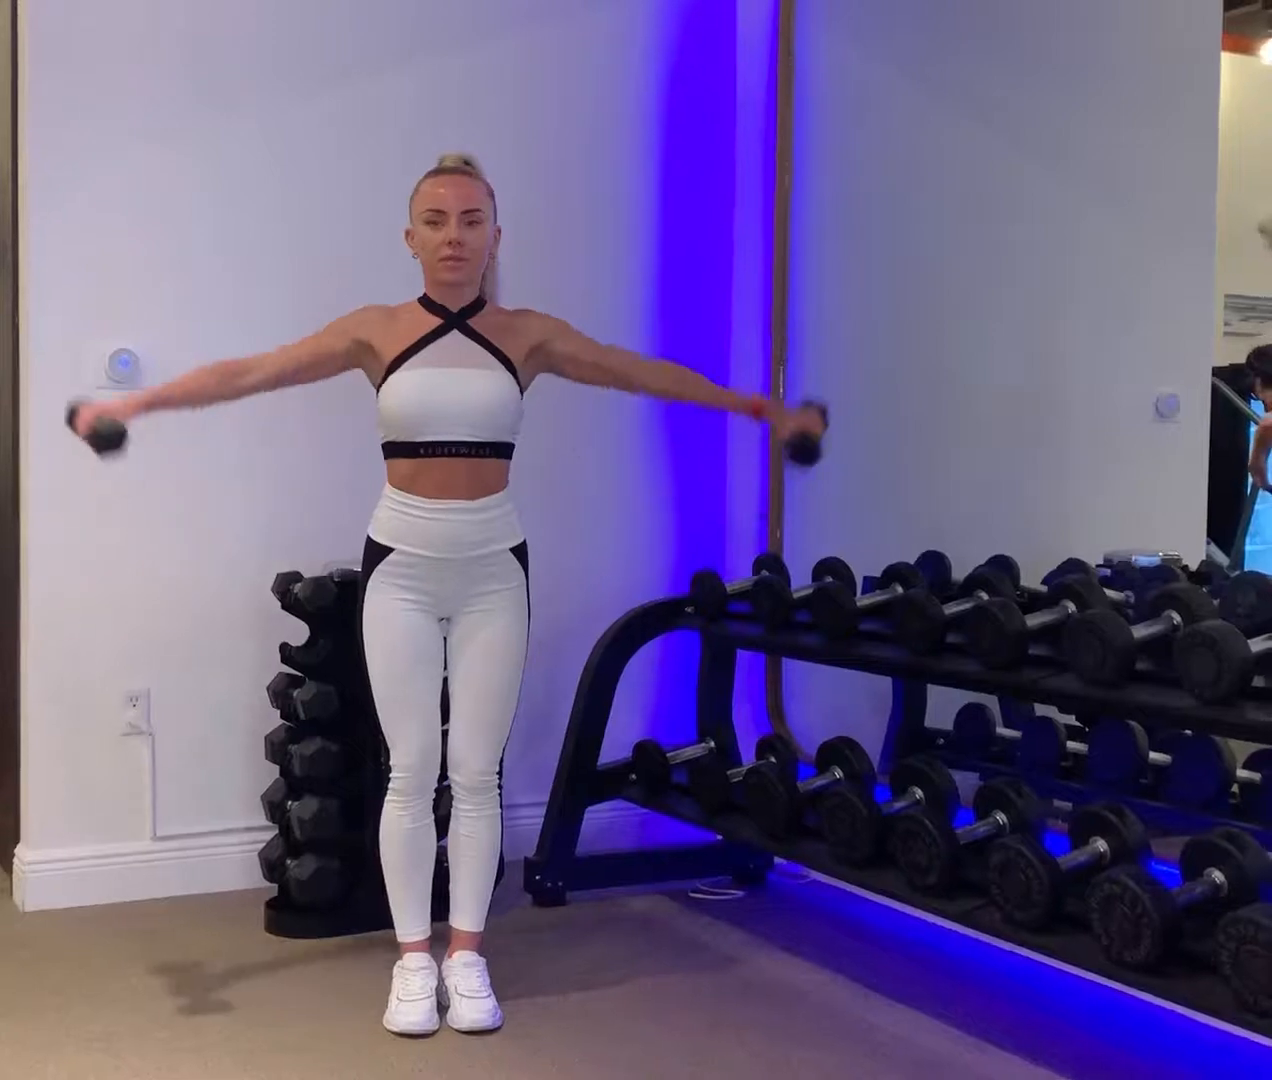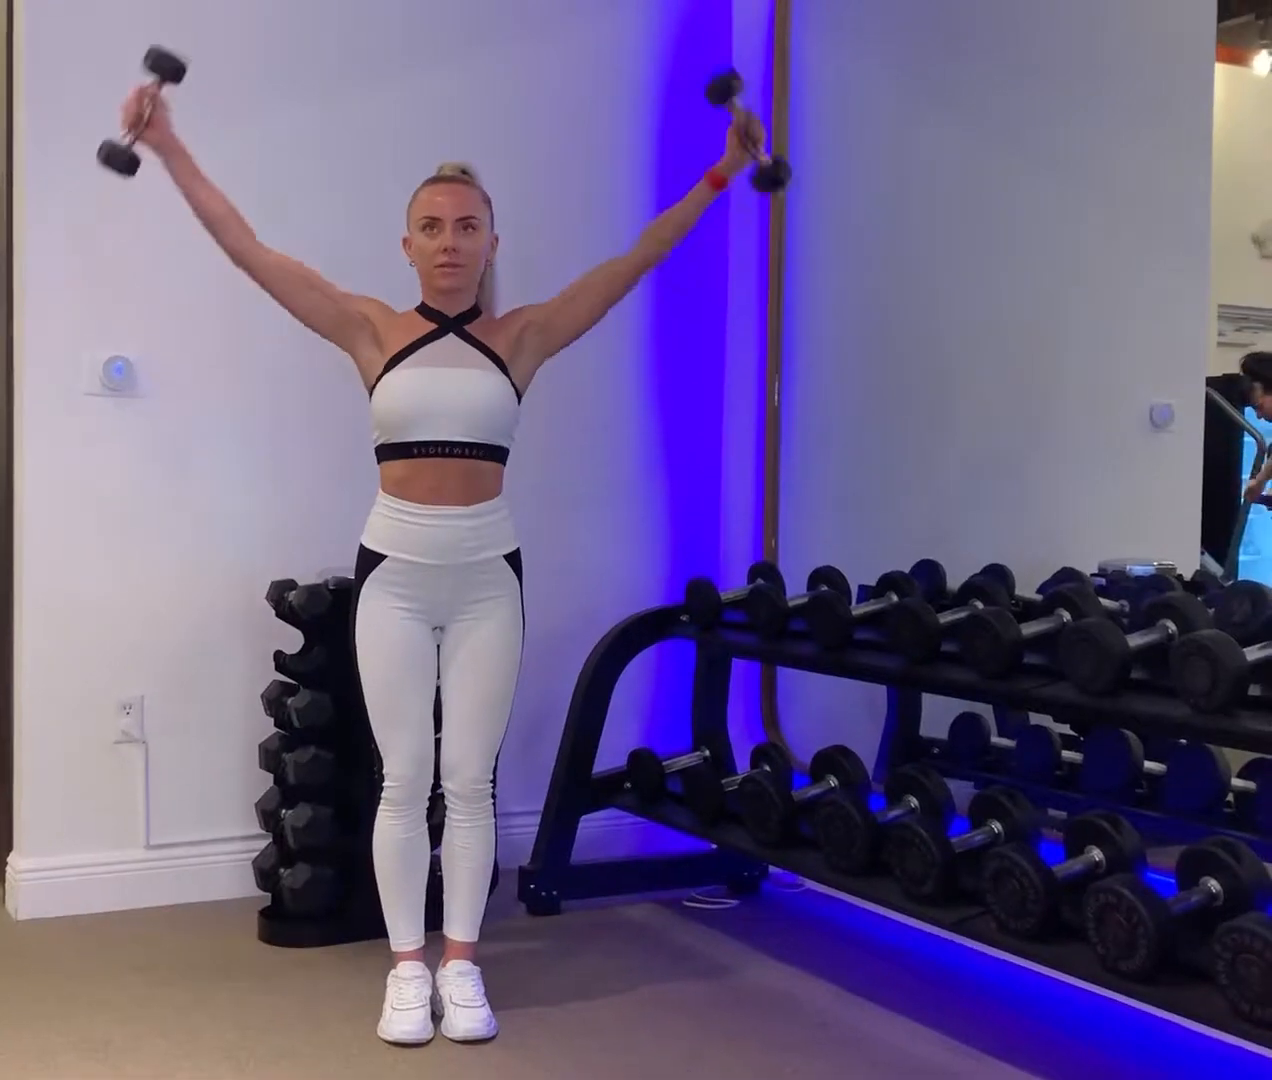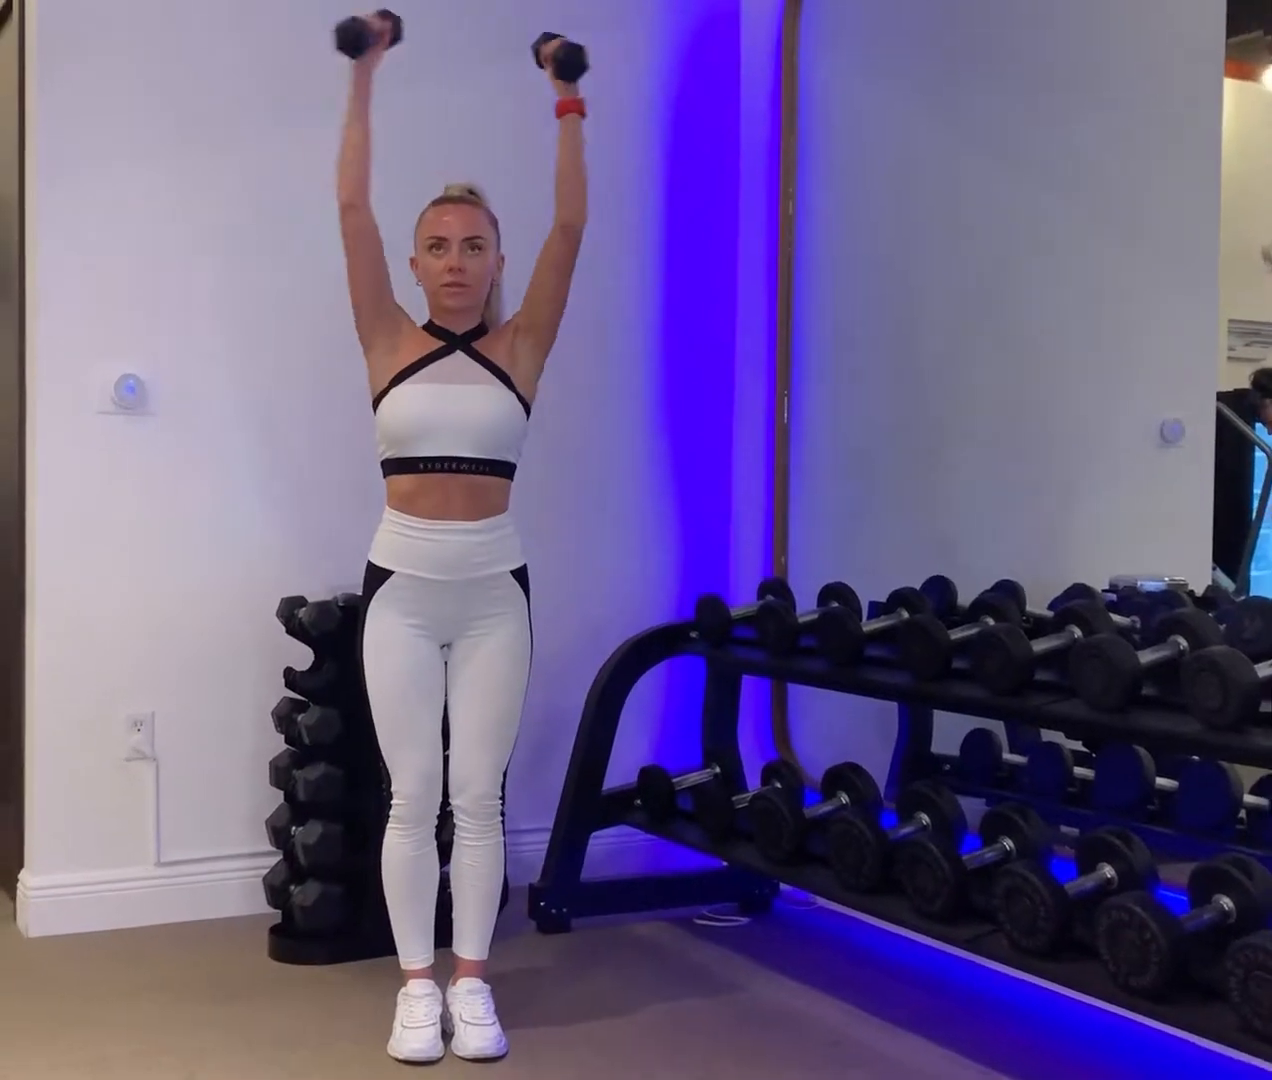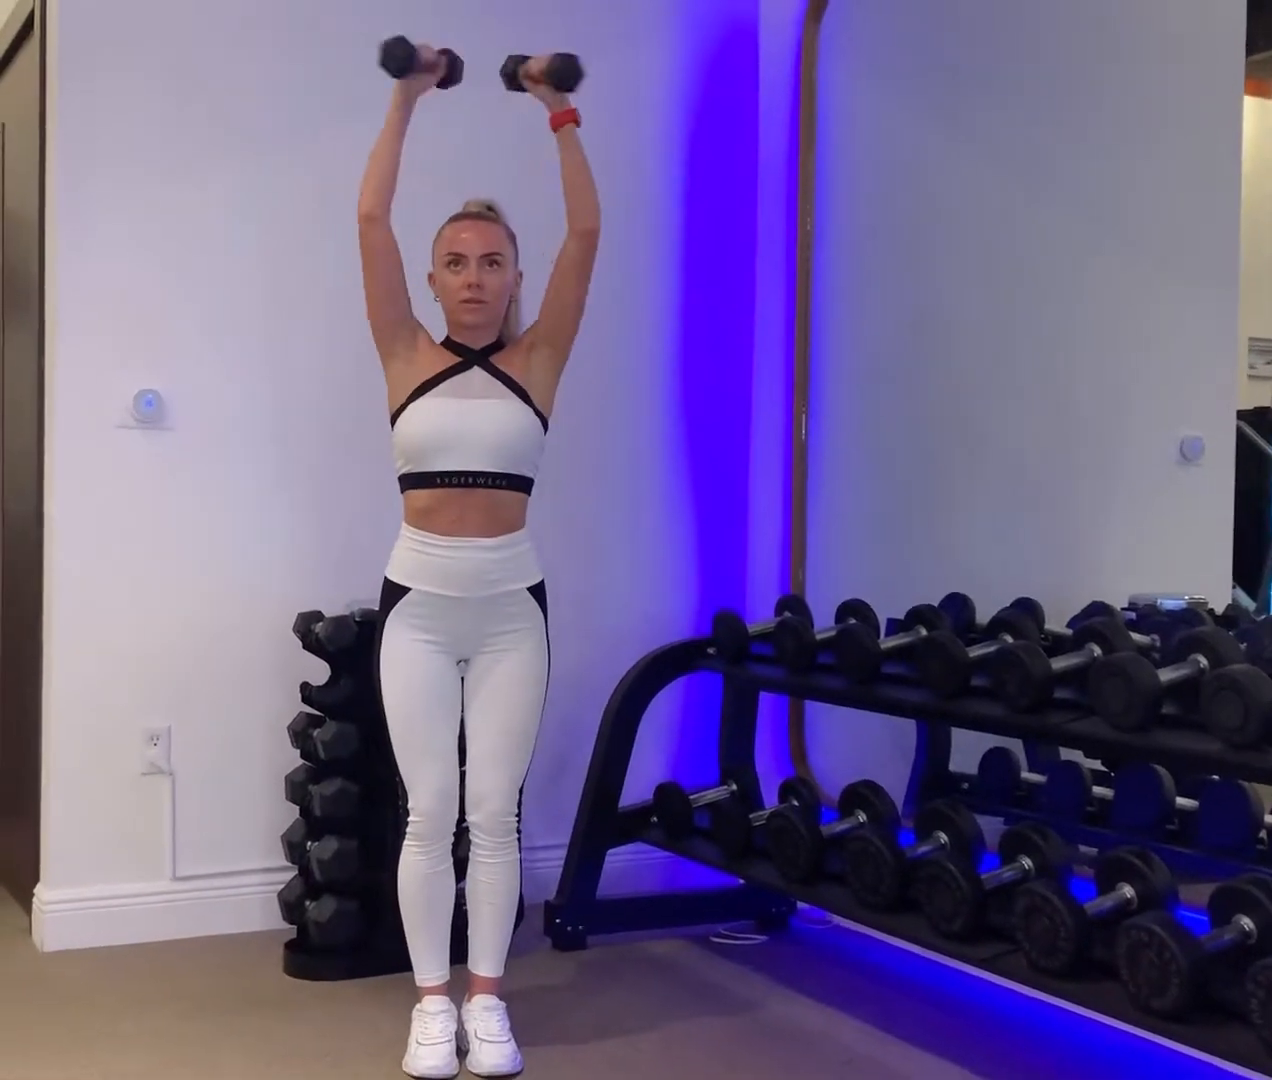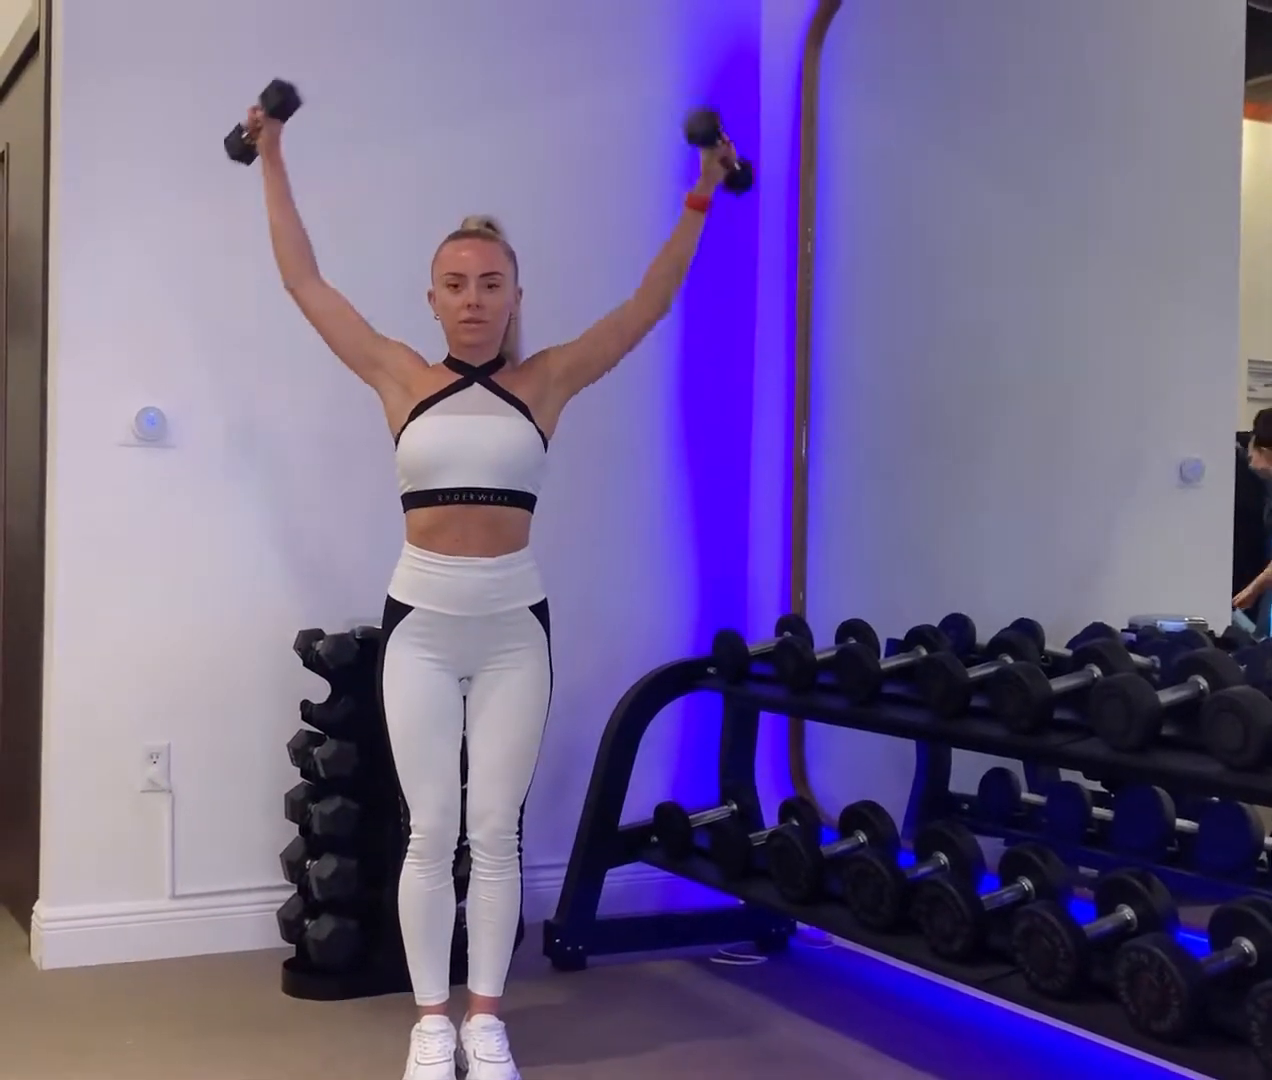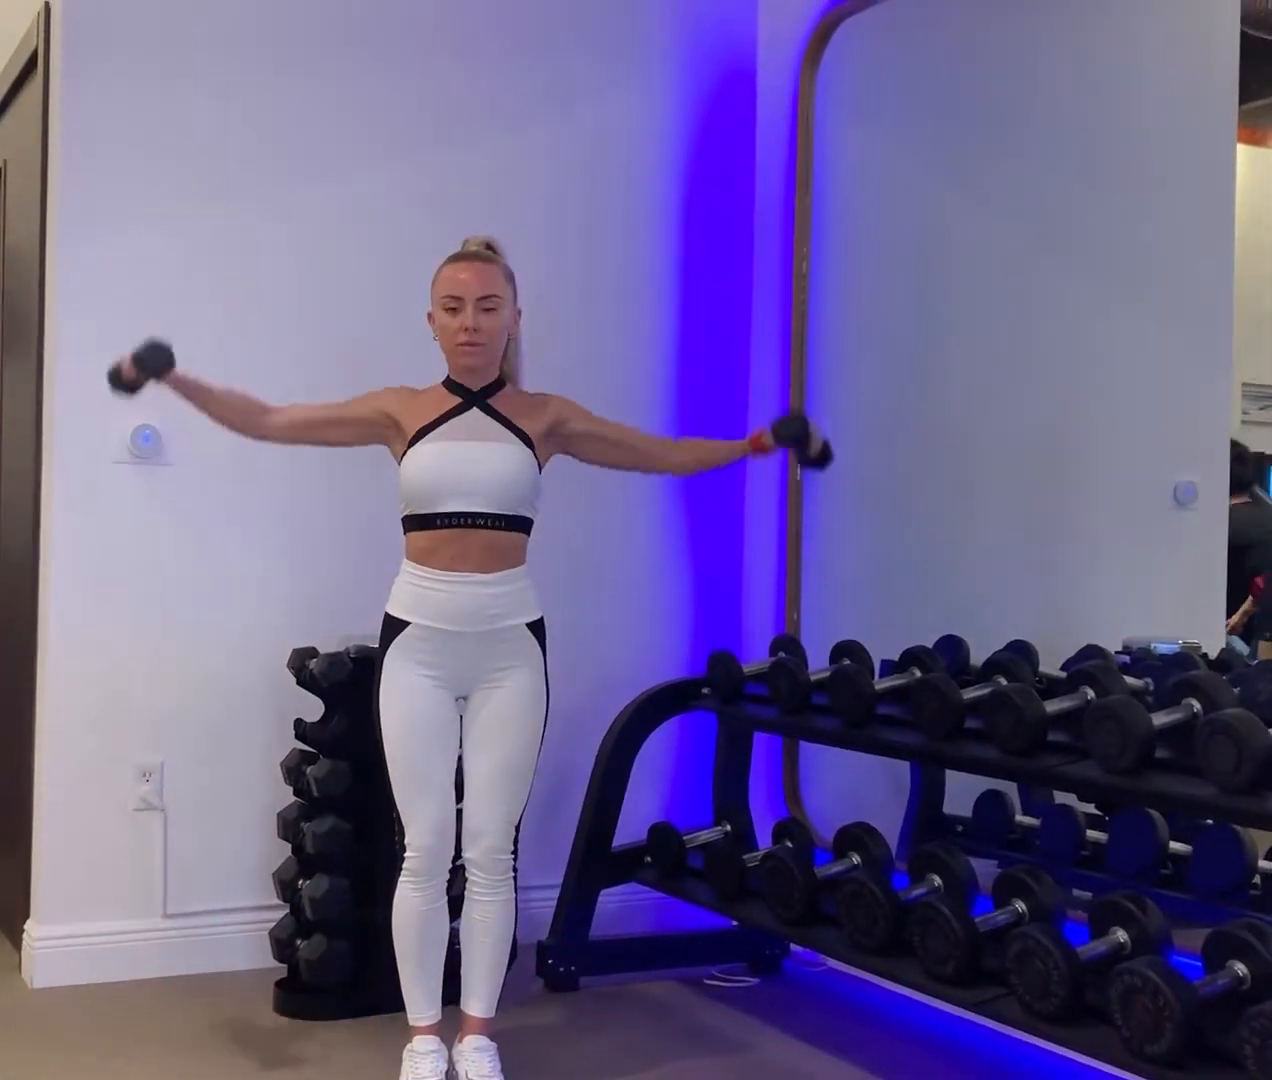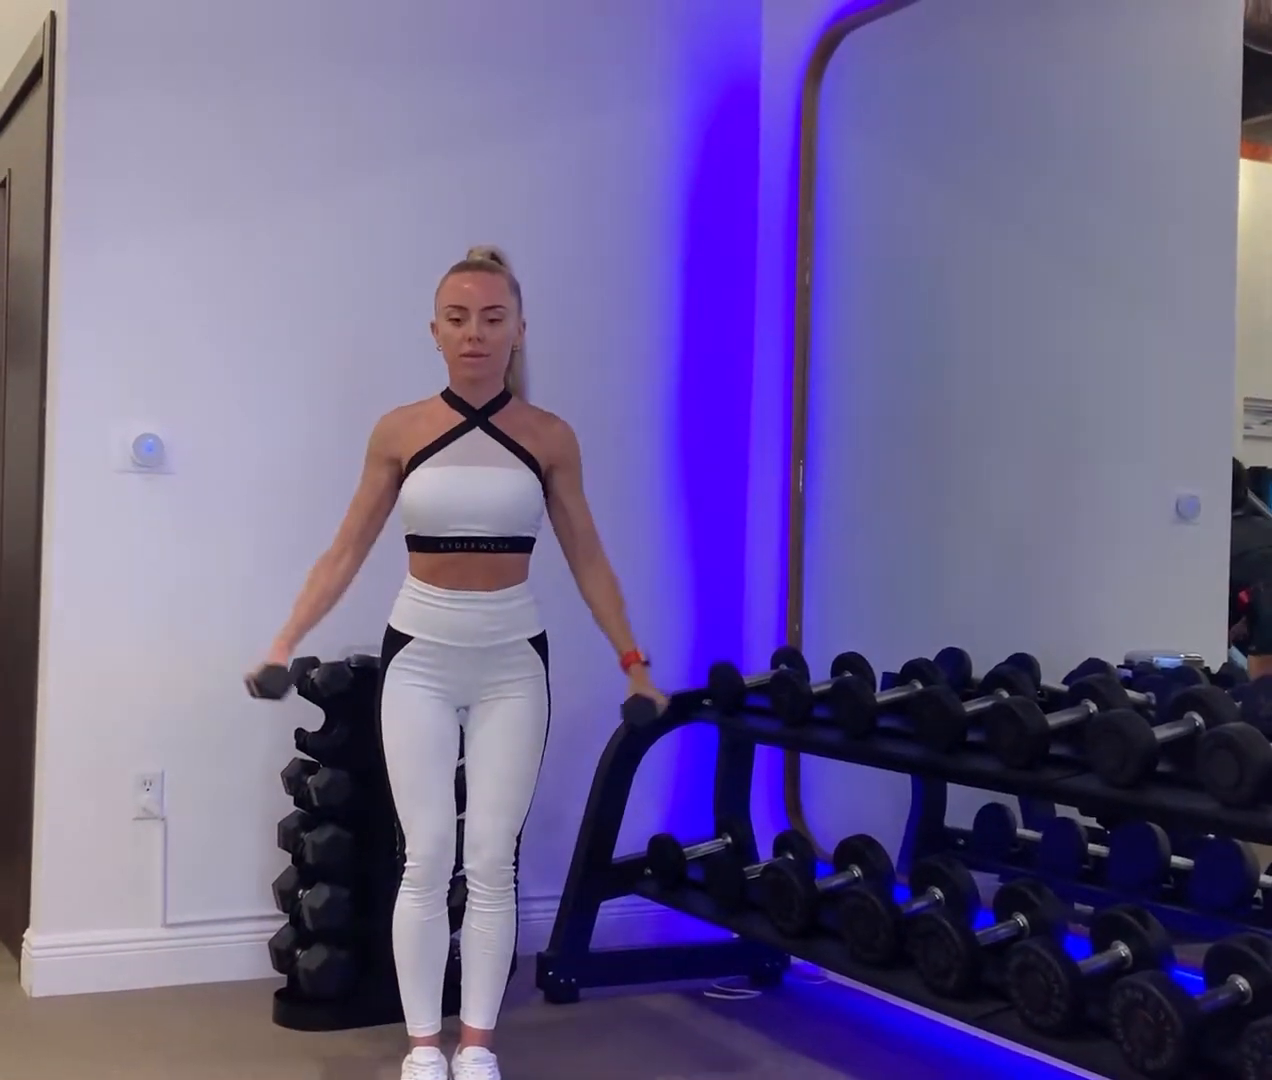
dt=0.5s
person 1, frame 1
left shoulder: (528, 332)
right shoulder: (376, 329)
left elbow: (645, 375)
right elbow: (252, 373)
left wrist: (761, 408)
right wrist: (136, 404)
left hip: (492, 568)
right hip: (401, 565)
left knee: (476, 771)
right knee: (411, 770)
left ankle: (466, 953)
right ankle: (413, 955)
person 1, frame 2
left shoulder: (520, 337)
right shoulder: (373, 330)
left elbow: (633, 264)
right elbow: (248, 251)
left wrist: (719, 178)
right wrist: (168, 148)
left hip: (485, 573)
right hip: (394, 569)
left knee: (469, 779)
right knee: (405, 778)
left ankle: (461, 962)
right ankle: (408, 962)
person 1, frame 3
left shoulder: (520, 349)
right shoulder: (388, 344)
left elbow: (573, 221)
right elbow: (350, 206)
left wrist: (569, 99)
right wrist: (361, 74)
left hip: (493, 589)
right hip: (401, 586)
left knee: (477, 796)
right knee: (412, 796)
left ankle: (470, 980)
right ankle: (416, 983)
person 1, frame 4
left shoulder: (538, 362)
right shoulder: (407, 359)
left elbow: (588, 235)
right elbow: (368, 221)
left wrist: (560, 112)
right wrist: (406, 100)
left hip: (509, 605)
right hip: (418, 603)
left knee: (494, 813)
right knee: (430, 813)
left ankle: (486, 997)
person 1, frame 5
left shoulder: (543, 382)
right shoulder: (400, 377)
left elbow: (652, 300)
right elbow: (303, 279)
left wrist: (700, 196)
right wrist: (271, 161)
left hip: (512, 626)
right hip: (421, 623)
left knee: (495, 832)
right knee: (431, 830)
person 1, frame 6
left shoulder: (545, 415)
right shoulder: (400, 408)
left elbow: (660, 454)
right elbow: (267, 422)
left wrist: (755, 446)
right wrist: (175, 381)
left hip: (509, 644)
right hip: (419, 640)
left knee: (491, 851)
right knee: (426, 848)
person 1, frame 7
left shoulder: (550, 436)
right shoulder: (400, 431)
left elbow: (587, 559)
right elbow: (347, 550)
left wrist: (632, 659)
right wrist: (285, 638)
left hip: (512, 662)
right hip: (420, 656)
left knee: (493, 861)
right knee: (426, 857)
